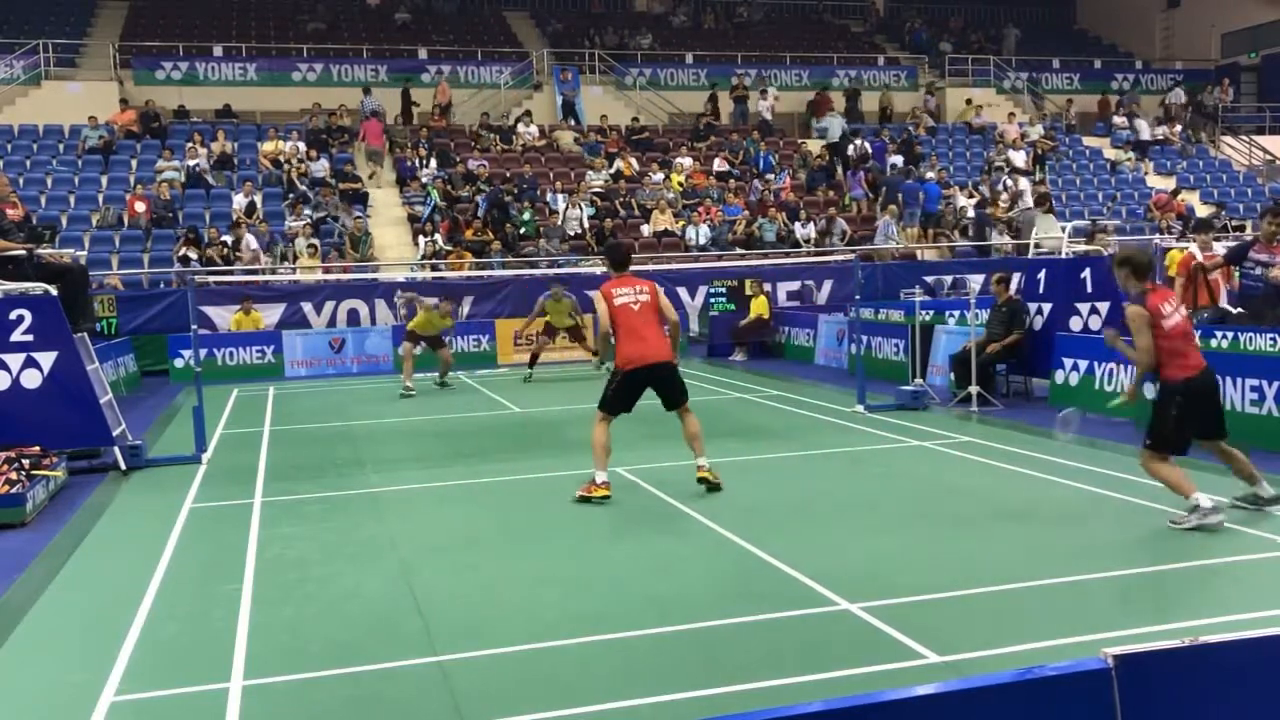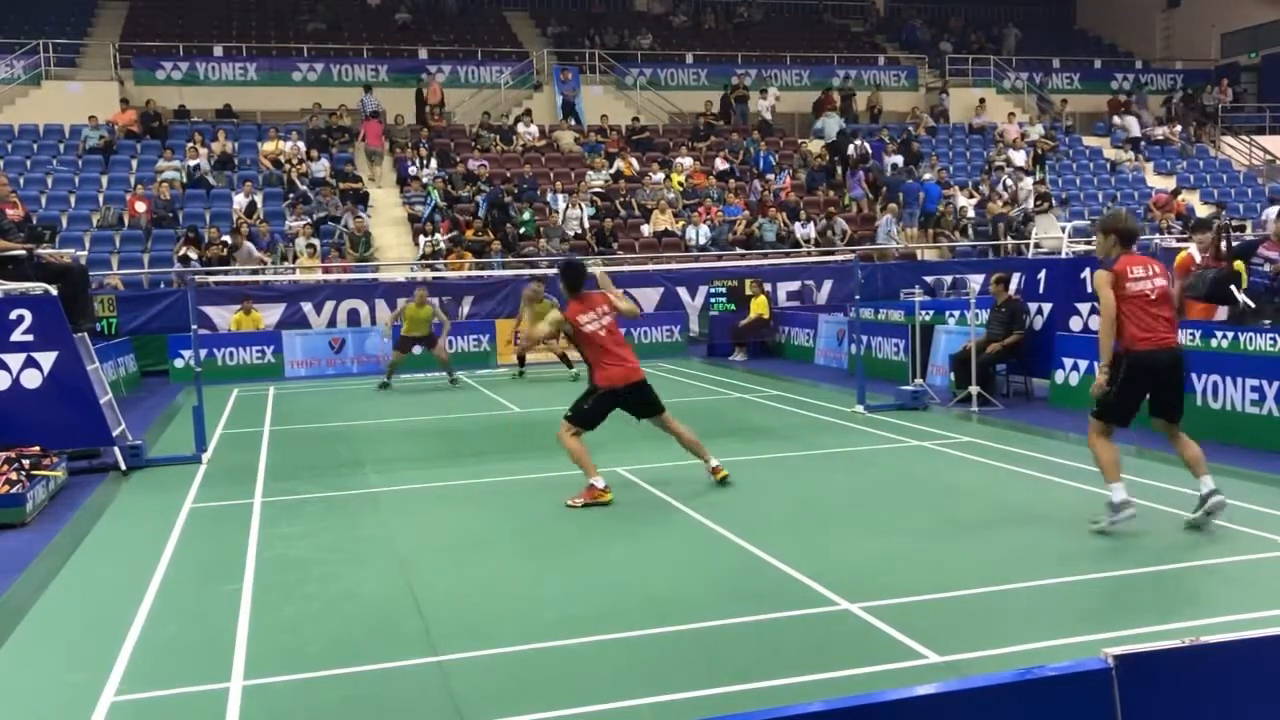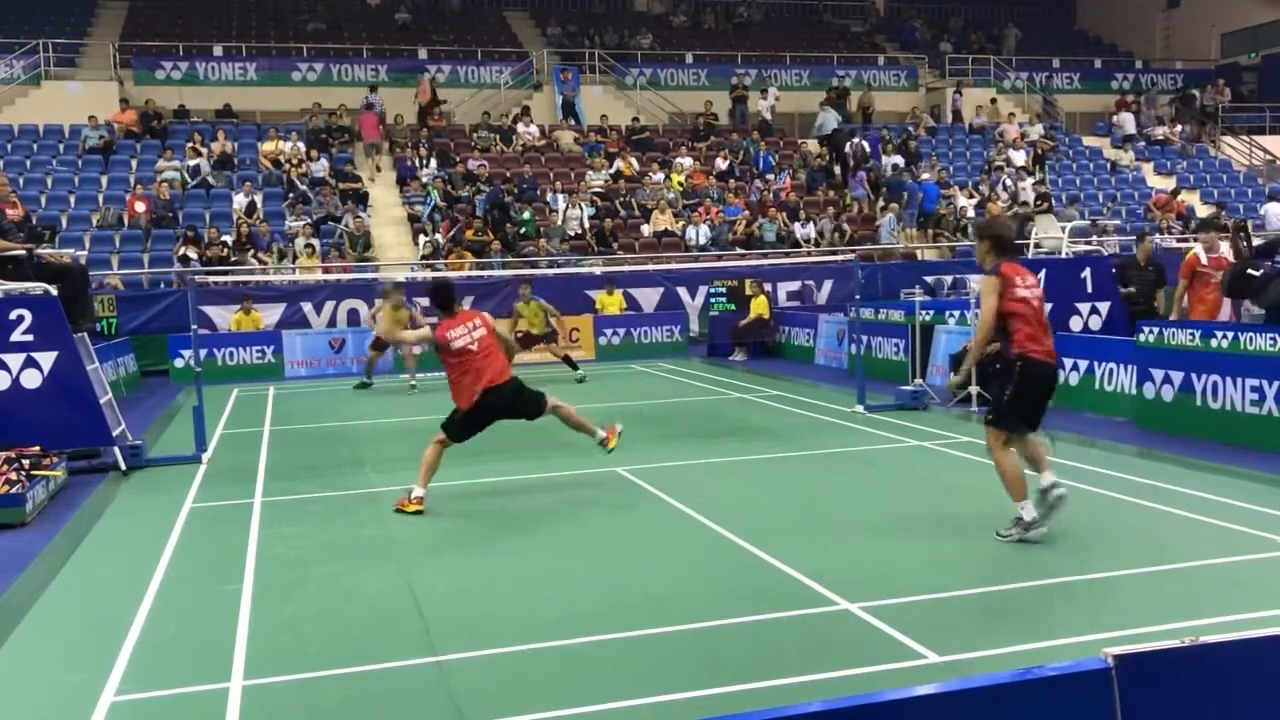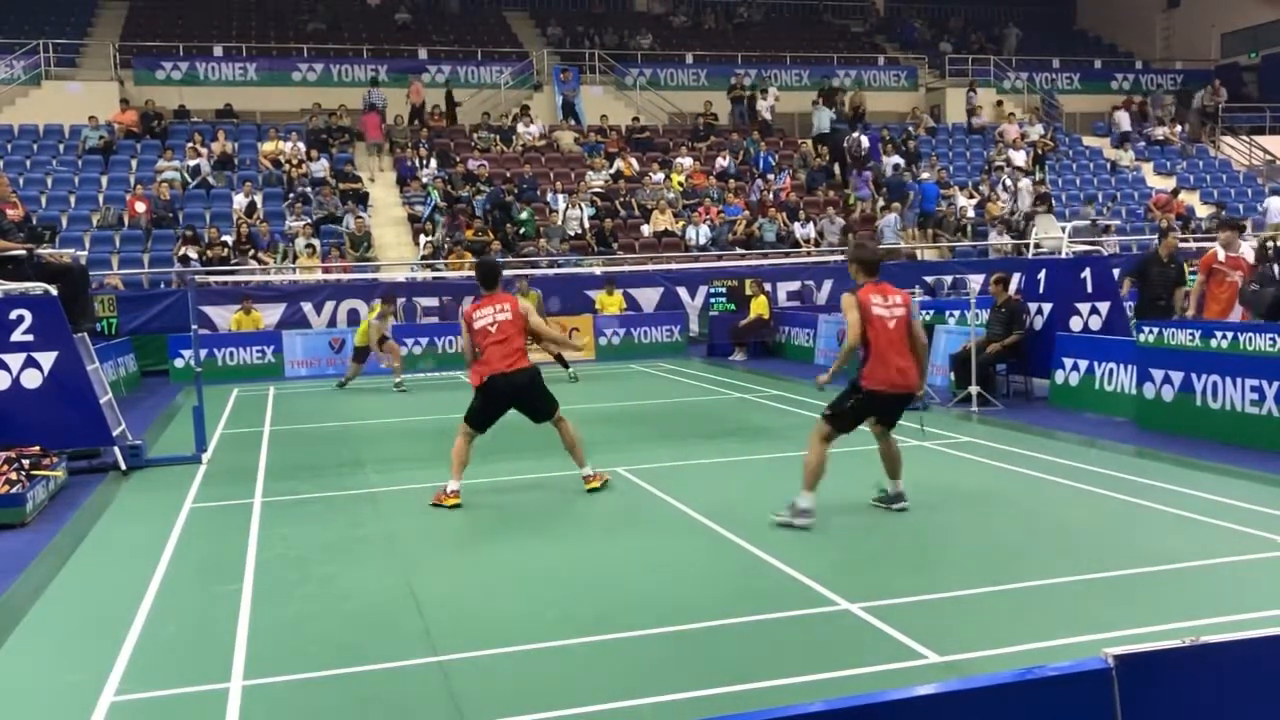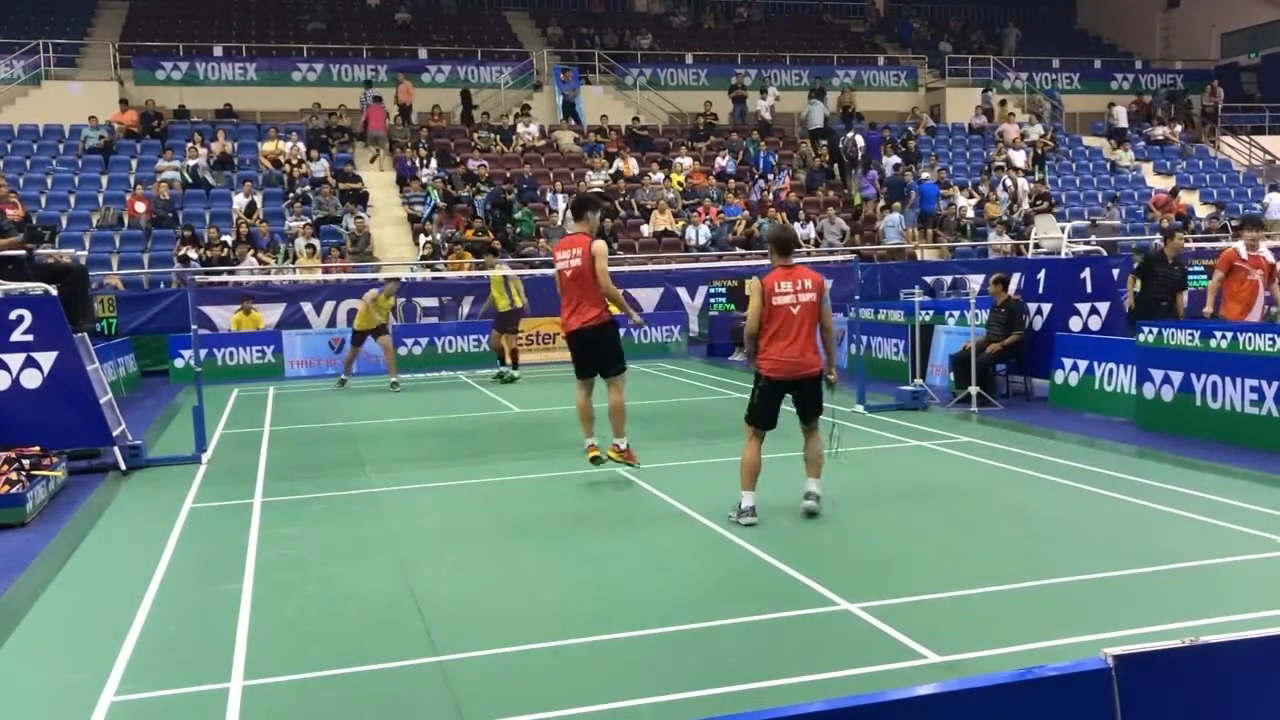
dt=0.4s
person 1, frame 1
left shoulder: (1135, 308)
right shoulder: (1166, 295)
left elbow: (1147, 358)
left wrist: (1134, 387)
right wrist: (1120, 345)
left hip: (1178, 387)
right hip: (1203, 378)
left knee: (1152, 460)
right knee: (1216, 446)
left ankle: (1203, 506)
person 1, frame 2
left shoulder: (1105, 271)
right shoulder: (1156, 266)
left elbow: (1109, 317)
right elbow: (1173, 308)
left wrist: (1103, 368)
left hip: (1137, 357)
right hip: (1171, 354)
left knee: (1099, 431)
right knee: (1172, 432)
left ankle: (1119, 500)
right ankle: (1209, 491)
person 1, frame 3
left shoulder: (993, 276)
right shoulder: (1027, 275)
left elbow: (987, 326)
left wrist: (964, 370)
left hip: (1024, 362)
right hip: (1045, 363)
left knee: (997, 440)
right knee: (1020, 432)
left ankle: (1028, 518)
right ankle: (1049, 484)
person 1, frame 4
left shoulder: (853, 297)
right shoulder: (901, 296)
left elbow: (853, 340)
right elbow: (921, 342)
left wrist: (831, 373)
right wrist: (920, 381)
left hip: (875, 383)
right hip: (905, 384)
left knee: (820, 436)
right knee: (881, 431)
left ankle: (804, 507)
right ankle: (896, 493)
person 1, frame 5
left shoulder: (762, 283)
right shoulder: (816, 280)
left elbow: (751, 329)
right elbow: (827, 327)
left wrist: (750, 352)
right wrist: (831, 367)
left hip: (772, 370)
right hip: (809, 369)
left knee: (754, 436)
right knee: (811, 431)
left ankle: (747, 505)
right ankle: (812, 491)
person 2, frame 1
left shoulder: (603, 292)
right shoulder: (651, 287)
left elbow: (604, 329)
right elbow: (674, 320)
left wrist: (603, 353)
right wrist: (674, 353)
left hip: (629, 364)
right hip: (662, 360)
left knee: (602, 420)
right knee: (685, 412)
left ankle: (599, 482)
right ankle: (703, 468)
person 2, frame 2
left shoulder: (562, 316)
right shoulder: (603, 298)
left elbow: (529, 342)
right elbow: (634, 311)
right wrist: (611, 288)
left hip: (606, 384)
right hip: (634, 376)
left knee: (567, 432)
right knee: (667, 422)
left ankle: (598, 487)
right ankle: (714, 466)
person 2, frame 3
left shoulder: (435, 334)
right shoulder: (482, 317)
left elbow: (390, 335)
right elbow: (512, 346)
left wrist: (385, 320)
left hip: (474, 401)
right hip: (506, 387)
left knee: (439, 443)
right knee: (555, 405)
left ankle: (415, 497)
right ankle: (603, 436)
person 2, frame 4
left shoulder: (468, 313)
right shoulder: (519, 303)
left elbow: (469, 354)
right elbow: (546, 334)
left wrist: (478, 375)
right wrist: (574, 344)
left hip: (489, 382)
right hip: (523, 375)
left knee: (465, 435)
right knee: (560, 421)
left ankle: (452, 490)
right ankle: (589, 476)
person 2, frame 5
left shoulder: (559, 248)
right shoulder: (596, 245)
right elbow: (605, 287)
right wrist: (630, 312)
left hip: (572, 327)
right hip: (597, 323)
left knee: (584, 387)
right knee: (615, 385)
left ankle: (591, 445)
right ankle: (620, 446)
